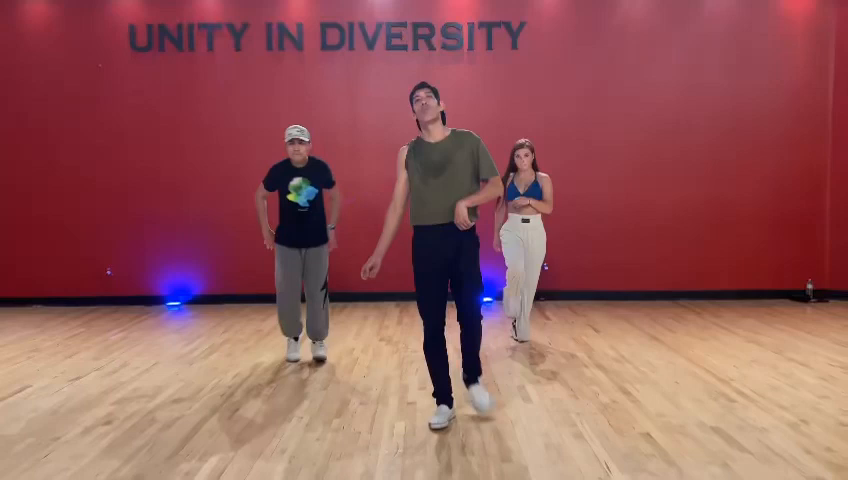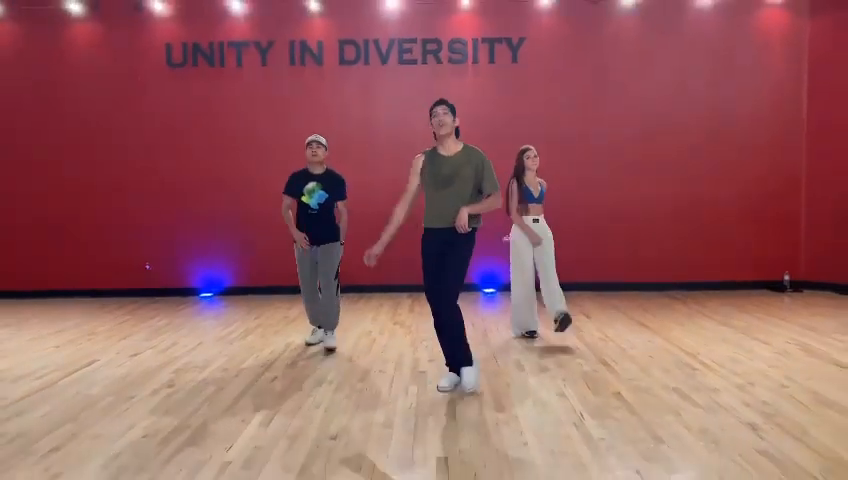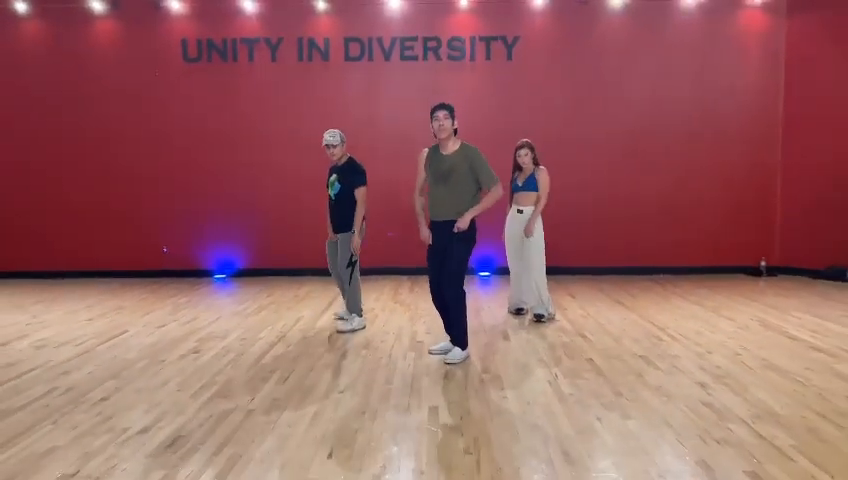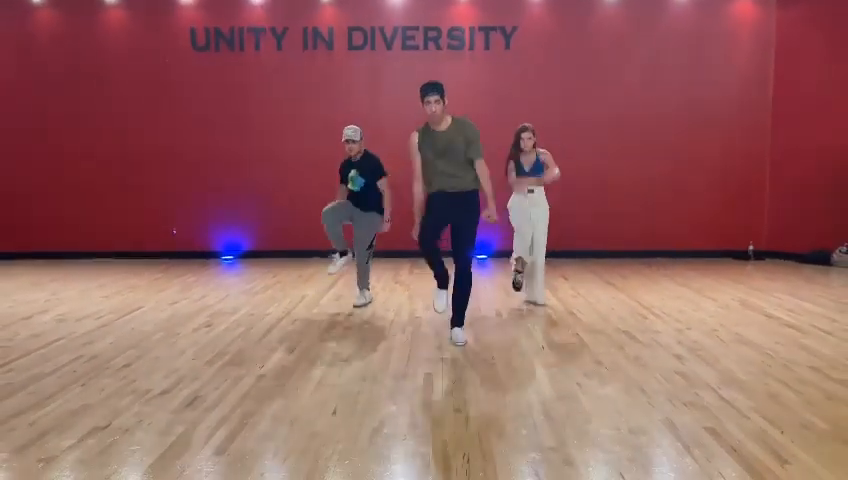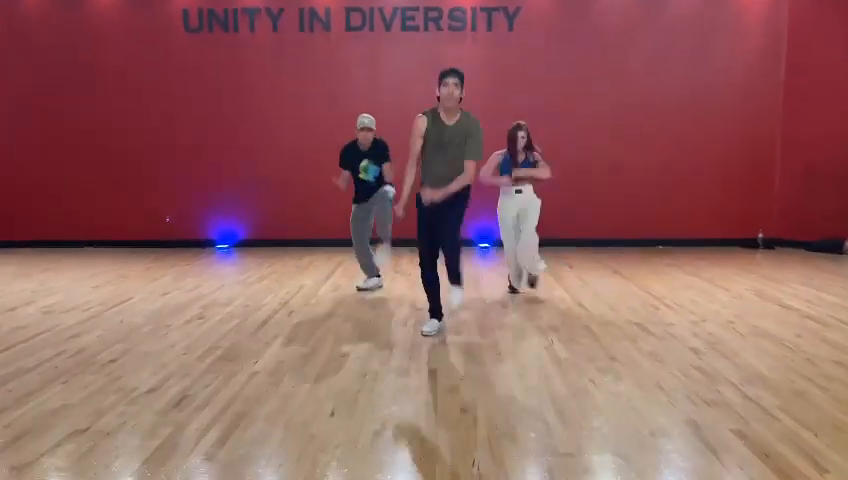
dt=1s
person 1, frame 1
left shoulder: (468, 141)
right shoulder: (408, 153)
left elbow: (496, 186)
right elbow: (397, 204)
left wrist: (466, 201)
right wrist: (378, 252)
left hip: (462, 237)
right hip: (426, 240)
left knee: (470, 313)
right knee: (432, 322)
person 1, frame 2
left shoulder: (476, 157)
right shoulder: (423, 161)
left elbow: (496, 198)
right elbow: (404, 204)
left wrist: (468, 209)
right wrist: (381, 243)
left hip: (461, 238)
right hip: (432, 237)
left knee: (446, 298)
right knee: (436, 303)
left ankle: (467, 363)
right ankle: (454, 368)
person 1, frame 3
left shoulder: (471, 155)
right shoulder: (427, 155)
left elbow: (496, 190)
right elbow: (419, 193)
left wrist: (470, 215)
right wrist: (422, 224)
left hip: (461, 230)
right hip: (436, 229)
left knee: (452, 286)
right knee: (437, 288)
left ankle: (461, 345)
right ankle: (453, 338)
person 1, frame 4
left shoulder: (466, 128)
right shoulder: (418, 137)
left elbow: (481, 167)
right elbow: (418, 179)
left wrist: (491, 204)
right wrist: (416, 220)
left hip: (467, 200)
right hip: (437, 200)
left knee: (464, 262)
right knee: (426, 242)
left ankle: (457, 324)
right ankle: (443, 284)
person 1, frame 5
left shoulder: (471, 125)
right shoulder: (423, 120)
left elbow: (469, 173)
right elbow: (412, 161)
left wrist: (441, 193)
right wrist: (402, 200)
left hip: (454, 194)
right hip: (426, 193)
left knee: (449, 236)
right knee: (426, 257)
left ankle: (456, 284)
right ankle: (435, 316)
person 2, frame 1
left shoulder: (321, 168)
right shoulder: (278, 171)
left elbow: (336, 197)
right elbow: (260, 197)
left wrist: (332, 227)
right wrist: (265, 227)
left hip: (317, 241)
right hip: (286, 242)
left knee: (317, 293)
right knee: (286, 293)
left ankle: (318, 341)
right ankle: (292, 337)
person 2, frame 2
left shoulder: (336, 180)
right shoulder: (296, 178)
left elbow: (342, 213)
right elbow: (286, 208)
left wrist: (342, 242)
right wrist: (294, 231)
left hip: (330, 241)
right hip: (304, 241)
left knee: (329, 286)
right knee: (308, 288)
left ankle: (329, 331)
right ankle: (317, 327)
person 2, frame 3
left shoulder: (355, 169)
right shoulder: (333, 170)
left elbow: (361, 202)
left wrist: (356, 232)
right wrist: (329, 226)
left hip: (350, 230)
right hip: (336, 229)
left knee: (348, 270)
right knee: (335, 268)
left ankle: (357, 317)
right ankle: (352, 308)
person 2, frame 4
left shoulder: (373, 162)
right shoulder: (345, 165)
left elbow: (385, 192)
left wrist: (386, 219)
right wrist: (337, 208)
left hip: (371, 212)
right hip: (351, 206)
left knee: (363, 252)
right knee: (328, 215)
left ankle: (364, 291)
right ankle: (342, 254)
person 2, frame 5
left shoulder: (381, 146)
right shoulder: (348, 151)
left elbow: (387, 174)
right elbow: (345, 175)
left wrist: (388, 178)
right wrist: (341, 182)
left hip: (382, 191)
right hip: (361, 200)
left knee: (385, 198)
right knee: (359, 241)
left ankle: (385, 243)
right ankle: (373, 277)
person 3, frame 1
left shoulder: (543, 179)
right shoulder: (508, 179)
left elbow: (548, 207)
right elbow: (500, 208)
left wrist: (528, 200)
right wrist: (496, 234)
left hip: (535, 231)
right hip: (512, 229)
left knee: (530, 279)
right knee: (515, 269)
right ankle: (511, 311)
person 3, frame 2
left shoulder: (542, 184)
right shoulder: (515, 183)
right elbow: (513, 212)
right wrist: (529, 232)
left hip: (542, 229)
right hip: (522, 232)
left knee: (548, 271)
right knee: (524, 278)
left ankle: (559, 312)
right ankle: (526, 325)
person 3, frame 3
left shoulder: (541, 172)
right shoulder: (515, 175)
left elbow: (543, 198)
left wrist: (532, 221)
right wrist: (506, 226)
left hip: (532, 219)
right hip: (513, 219)
left knee: (535, 264)
right knee: (516, 263)
left ankle: (540, 308)
right ankle: (519, 303)
person 3, frame 4
left shoulder: (543, 154)
right shoulder: (513, 159)
left elbow: (555, 171)
right elbow: (512, 181)
left wrist: (551, 175)
left hip: (539, 201)
right hip: (519, 200)
left knee: (539, 247)
right knee: (523, 233)
left ankle: (535, 295)
person 3, frame 5
left shoulder: (532, 155)
right shoulder: (500, 155)
left elbow: (546, 173)
right elbow: (483, 175)
left wrist: (525, 172)
right wrist: (499, 181)
left hip: (527, 198)
right hip: (507, 199)
left knee: (528, 234)
right knee: (510, 244)
left ankle: (533, 270)
right ankle: (515, 280)
